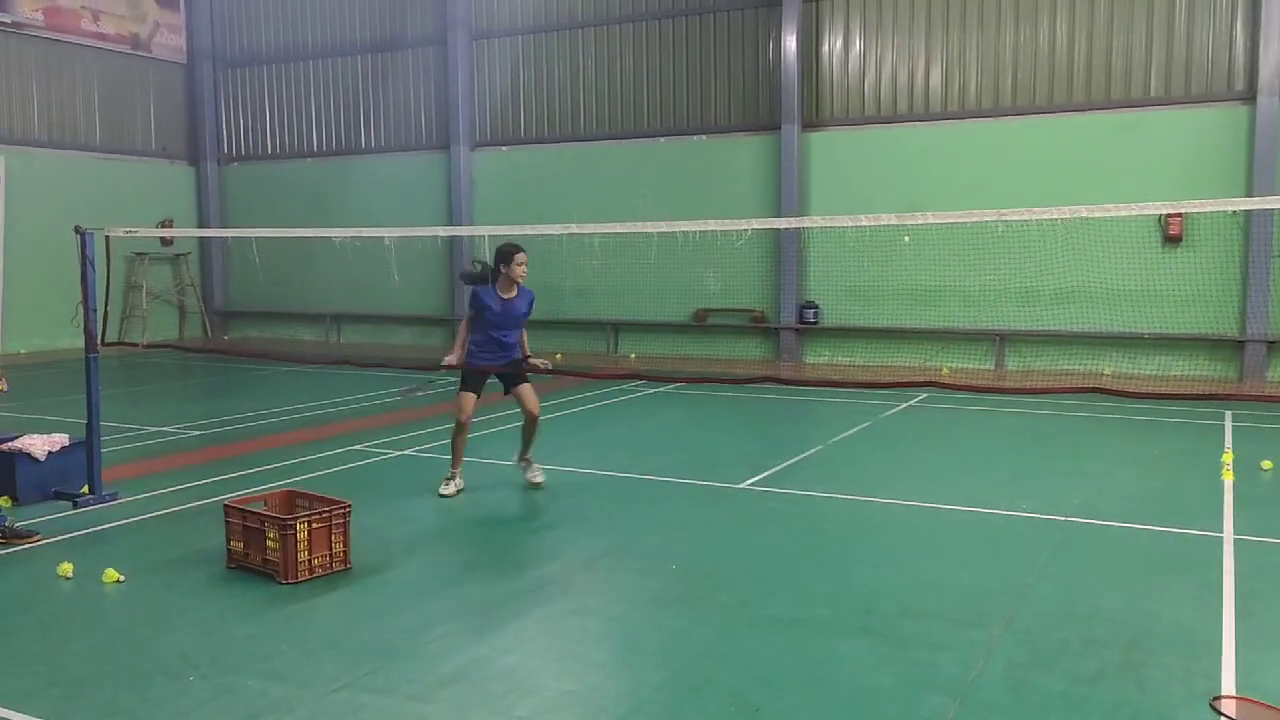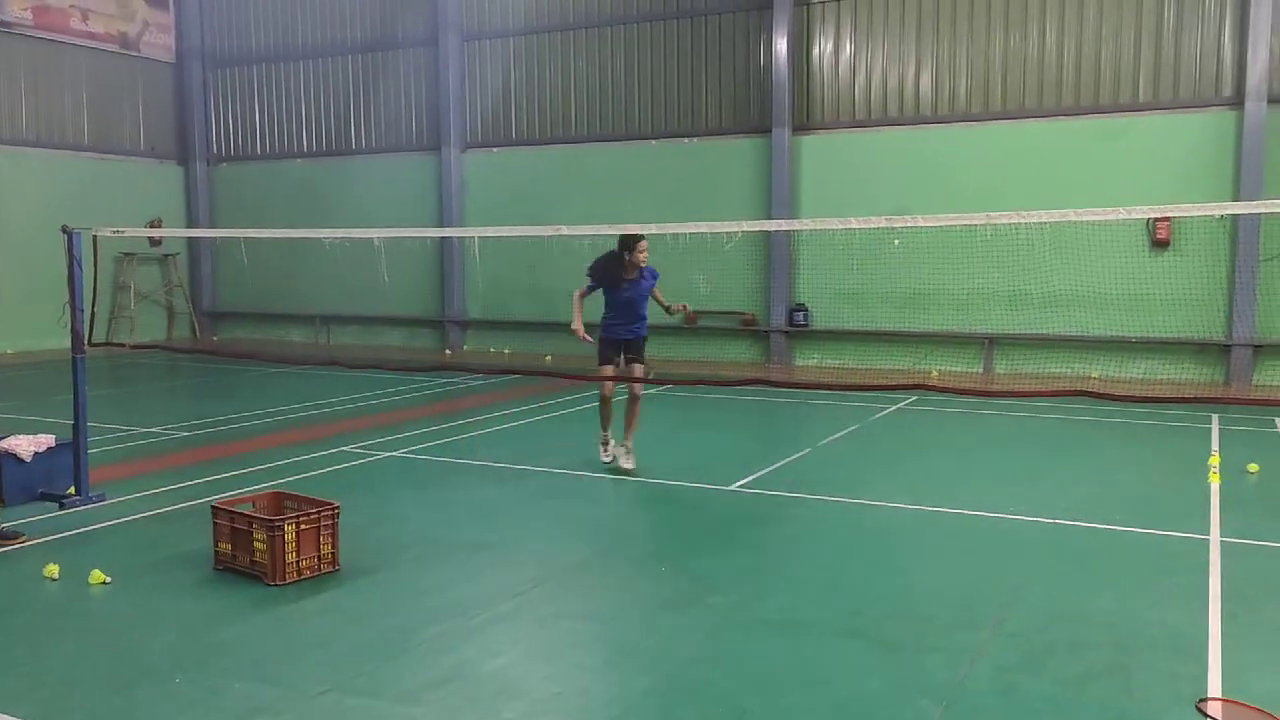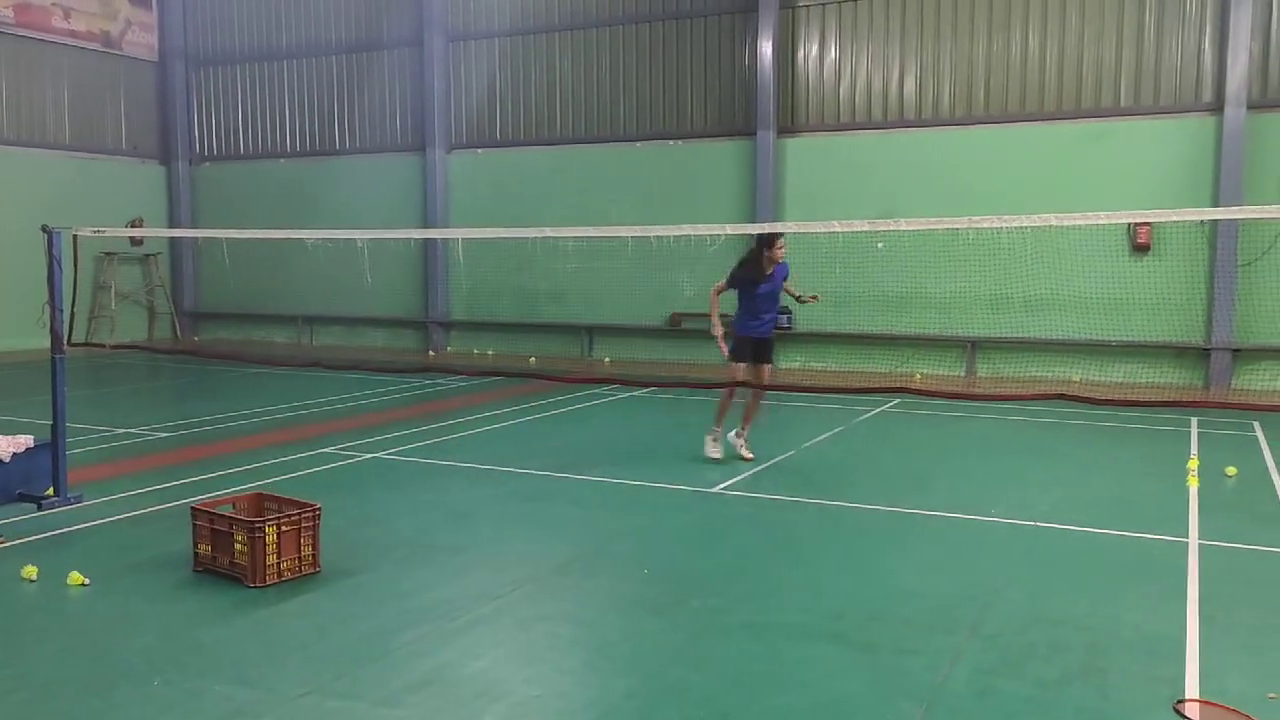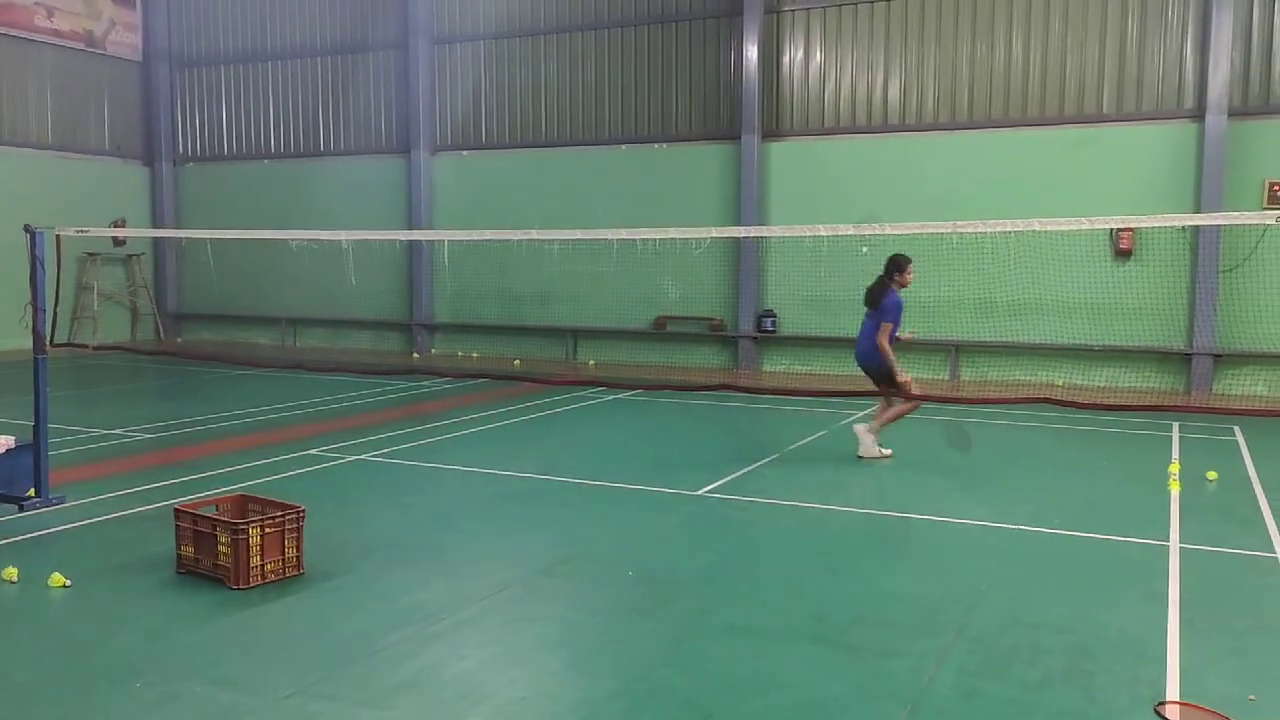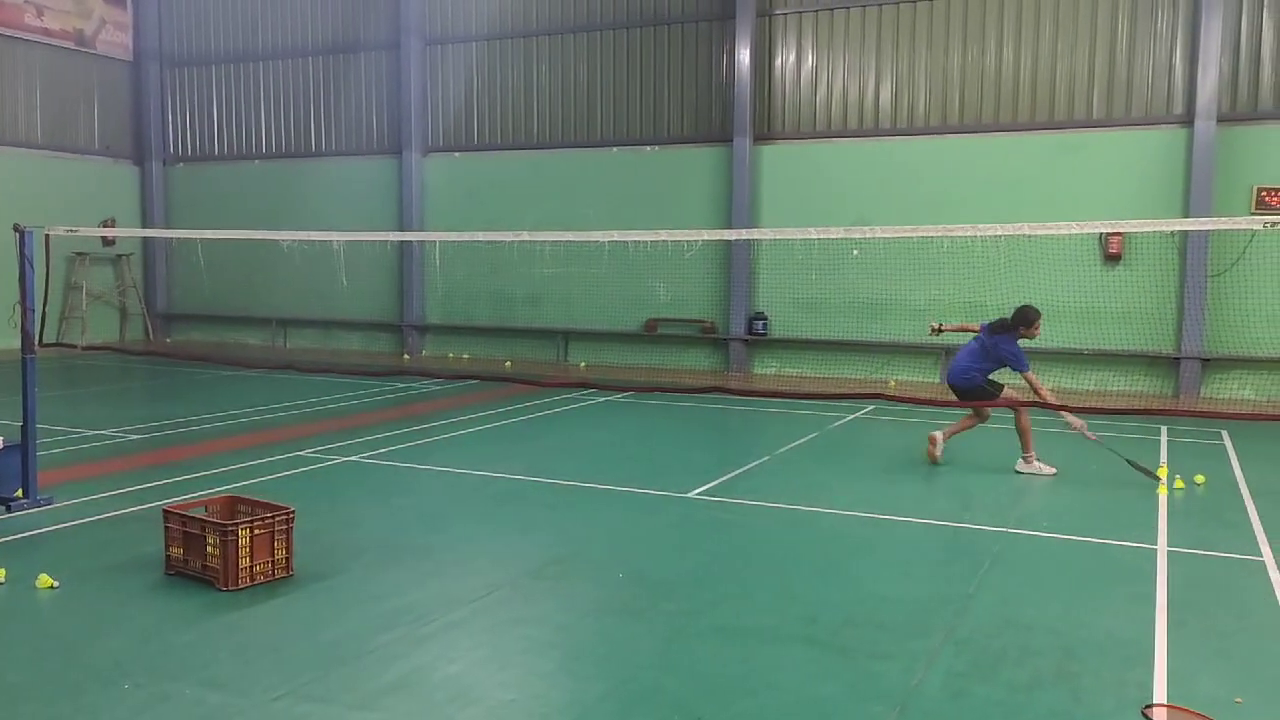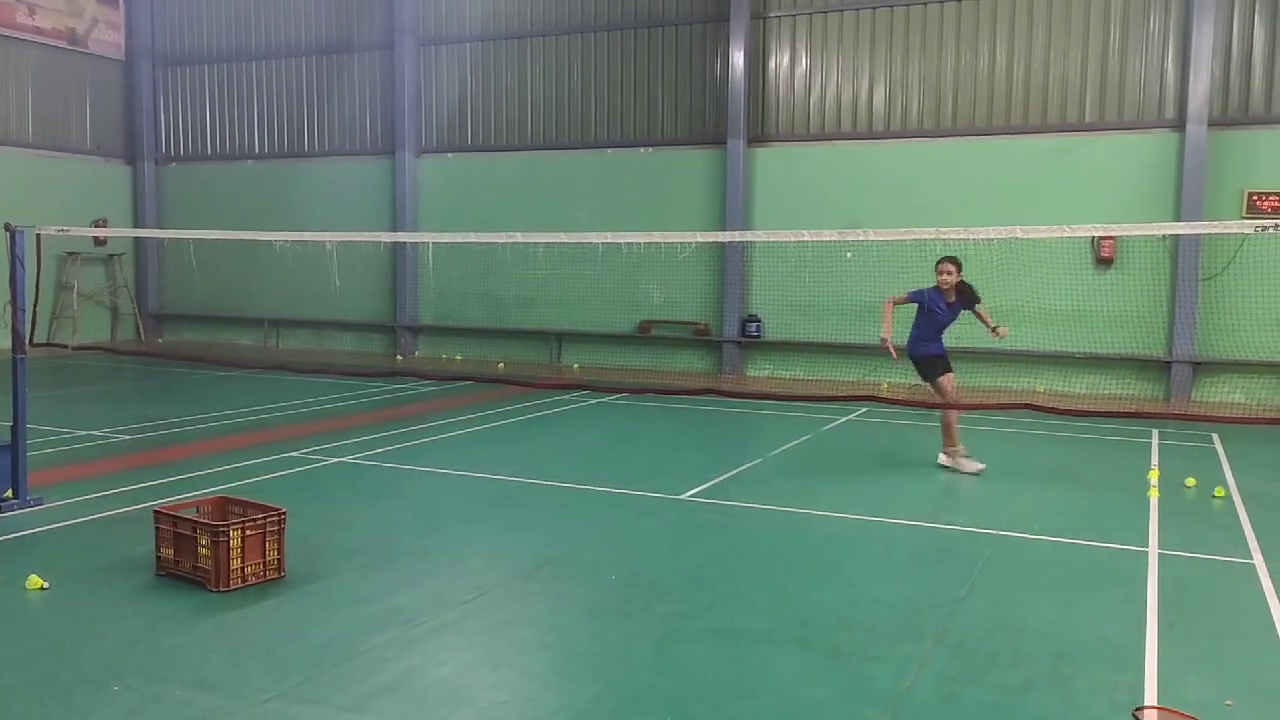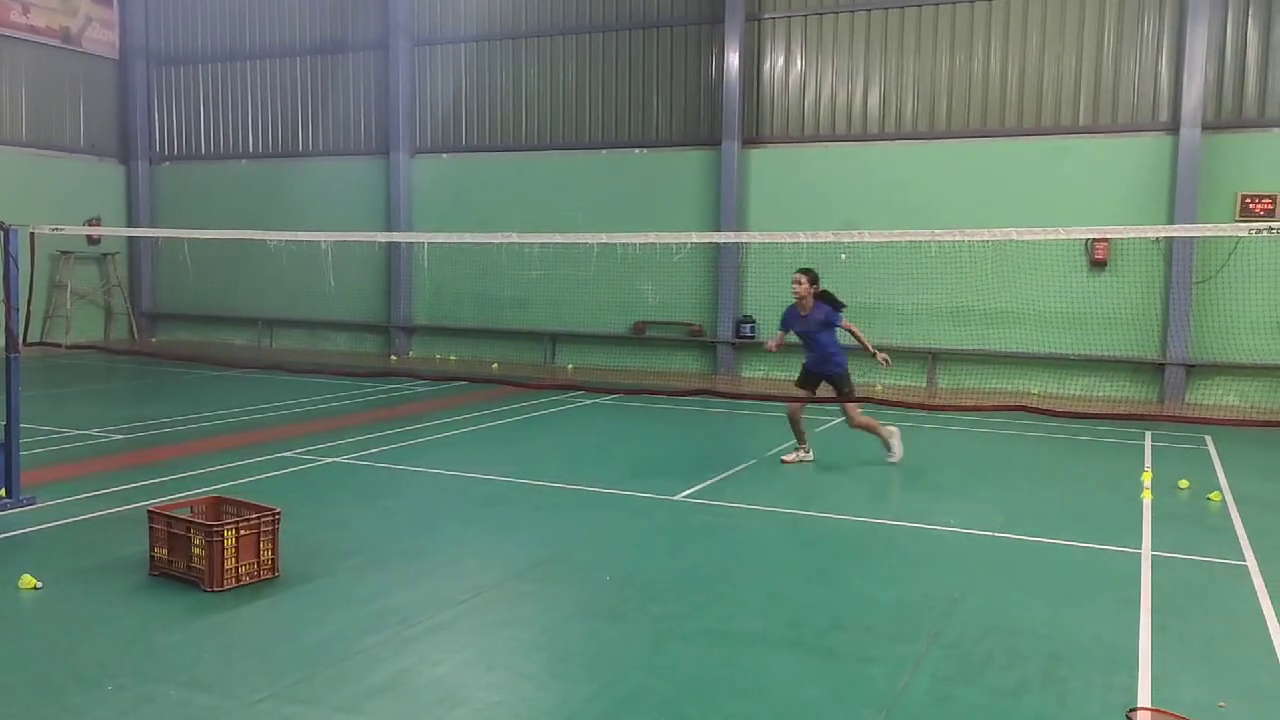
dt=0.4s
person 1, frame 1
left shoulder: (527, 297)
right shoulder: (481, 293)
right elbow: (468, 321)
left wrist: (528, 358)
right wrist: (456, 352)
left hip: (511, 361)
right hip: (478, 360)
left knee: (533, 412)
right knee: (462, 419)
left ankle: (525, 459)
right ankle: (455, 474)
person 1, frame 2
left shoulder: (648, 274)
right shoulder: (607, 275)
right elbow: (579, 294)
left wrist: (669, 308)
right wrist: (577, 321)
left hip: (635, 336)
right hip: (610, 336)
left knee: (635, 392)
right knee: (606, 393)
left ankle: (627, 445)
right ankle: (606, 439)
person 1, frame 3
left shoulder: (782, 269)
right shoulder: (747, 274)
right elbow: (716, 291)
left wrist: (799, 297)
right wrist: (716, 322)
left hip: (765, 335)
right hip: (743, 333)
left knee: (759, 388)
right knee: (735, 384)
left ankle: (740, 435)
right ankle: (715, 433)
person 1, frame 4
left shoulder: (882, 294)
right shoulder: (893, 301)
right elbow: (881, 341)
left wrist: (896, 336)
right wrist: (898, 371)
left hip: (863, 354)
right hip: (875, 357)
left knee: (890, 399)
right knee: (914, 400)
left ankle: (869, 445)
right ankle: (868, 430)
person 1, frame 5
left shoulder: (998, 328)
right shoulder: (1012, 350)
left elbow: (969, 327)
right elbow: (1038, 389)
left wrist: (943, 328)
right wrist: (1066, 414)
left hip: (955, 375)
right hip: (966, 379)
left knee: (982, 415)
right knee: (1020, 406)
left ankle: (941, 436)
right ankle: (1028, 461)
person 1, frame 6
left shoulder: (963, 297)
right shoulder: (928, 295)
left elbow: (977, 310)
right elbow: (891, 302)
left wrist: (994, 328)
right wrist: (887, 331)
left hip: (937, 348)
right hip: (921, 350)
left knee: (952, 397)
right knee: (948, 398)
left ankle: (949, 452)
right ankle: (954, 454)
person 1, frame 7
left shoulder: (825, 311)
right shoulder: (790, 313)
left elbow: (851, 329)
right elbow: (779, 340)
left wrist: (874, 352)
right wrist: (773, 344)
left hip: (836, 367)
right hip: (813, 366)
left knee: (853, 420)
right knee: (793, 410)
left ankle: (887, 434)
right ankle: (803, 449)
